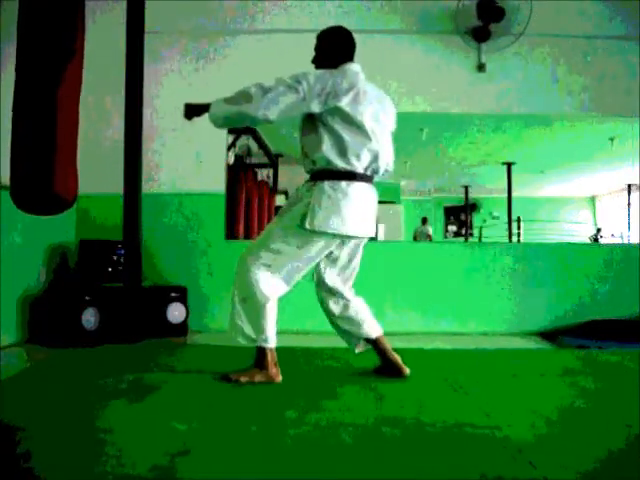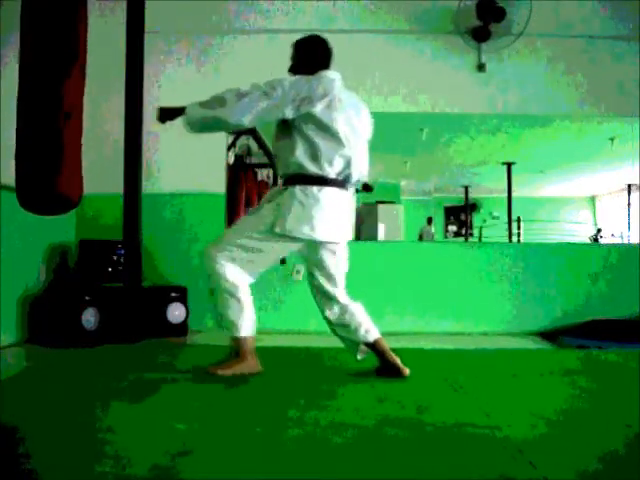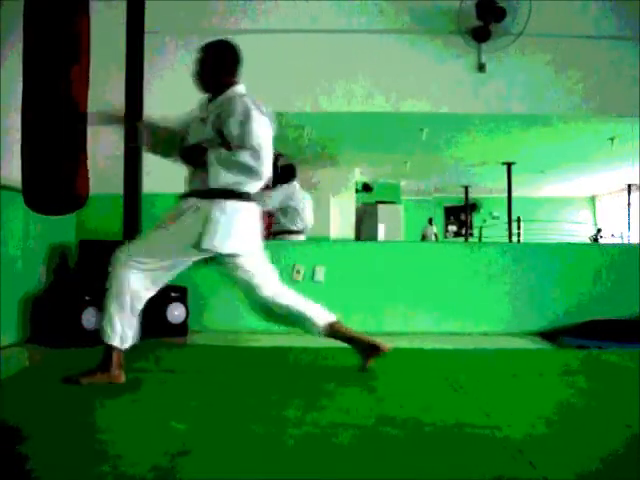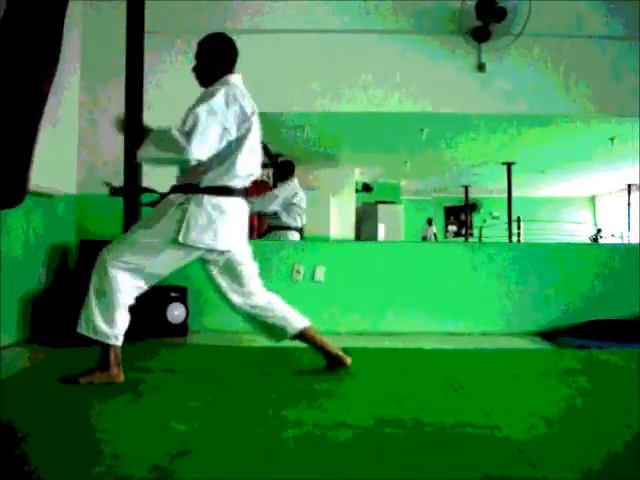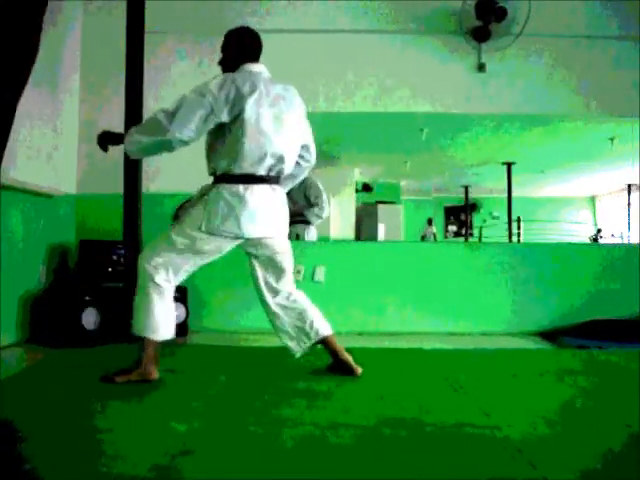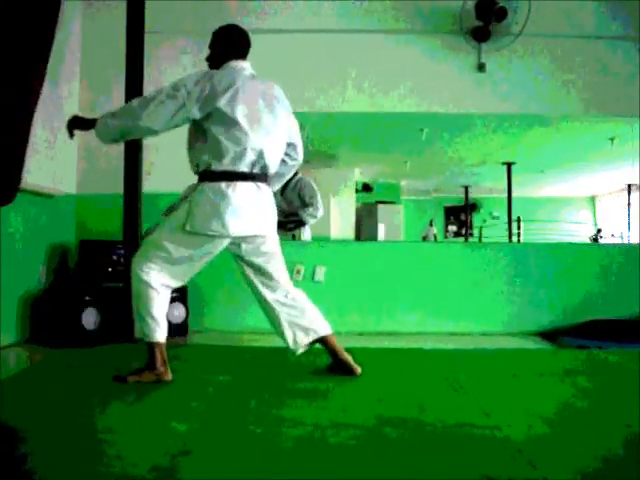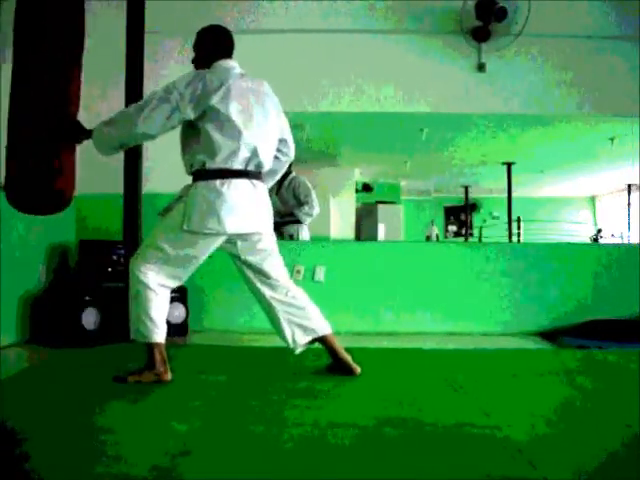
dt=0.3s
person 1, frame 1
left shoulder: (327, 81)
right shoulder: (379, 98)
left elbow: (263, 102)
right elbow: (385, 162)
left wrist: (208, 108)
left hip: (329, 197)
right hip: (362, 200)
left knee: (257, 266)
right knee: (336, 289)
left ankle: (266, 364)
right ankle: (392, 360)
person 1, frame 2
left shoulder: (303, 88)
right shoulder: (357, 105)
left elbow: (240, 106)
right elbow: (359, 172)
left wrist: (182, 112)
left hip: (302, 201)
right hip: (338, 205)
left knee: (224, 256)
right knee: (332, 294)
left ankle: (244, 353)
right ankle: (391, 362)
person 1, frame 3
left shoulder: (240, 108)
right shoulder: (216, 107)
left elbow: (253, 163)
right elbow: (188, 145)
left wrist: (204, 157)
left hip: (215, 214)
right hip: (231, 216)
left knee: (129, 265)
right knee: (273, 291)
left ankle: (112, 366)
right ankle: (360, 342)
person 1, frame 4
left shoulder: (224, 96)
right shoulder: (223, 97)
left elbow: (189, 147)
left wrist: (143, 139)
right wrist: (152, 135)
left hip: (200, 210)
right hip: (226, 212)
left knee: (114, 263)
right knee: (251, 293)
left ankle: (110, 365)
right ankle: (329, 352)
person 1, frame 5
left shoulder: (229, 85)
right shoulder: (289, 95)
left elbow: (175, 125)
right elbow: (306, 156)
left wrist: (123, 138)
left hip: (231, 201)
right hip: (271, 204)
left knee: (157, 263)
right knee: (280, 288)
left ankle: (145, 363)
right ankle: (343, 359)
person 1, frame 6
left shoulder: (208, 83)
right shoulder: (274, 92)
left elbow: (149, 113)
right elbow: (293, 153)
left wrist: (93, 124)
left hip: (216, 199)
right hip: (258, 202)
left knee: (150, 267)
right knee: (276, 285)
left ankle: (158, 365)
right ankle: (342, 358)
person 1, frame 7
left shoulder: (200, 82)
right shoulder: (264, 90)
left elbow: (144, 119)
right elbow: (284, 150)
left wrist: (90, 133)
left hip: (212, 198)
right hip: (253, 200)
left knee: (148, 268)
right knee: (276, 283)
left ankle: (157, 365)
right ankle: (342, 357)
